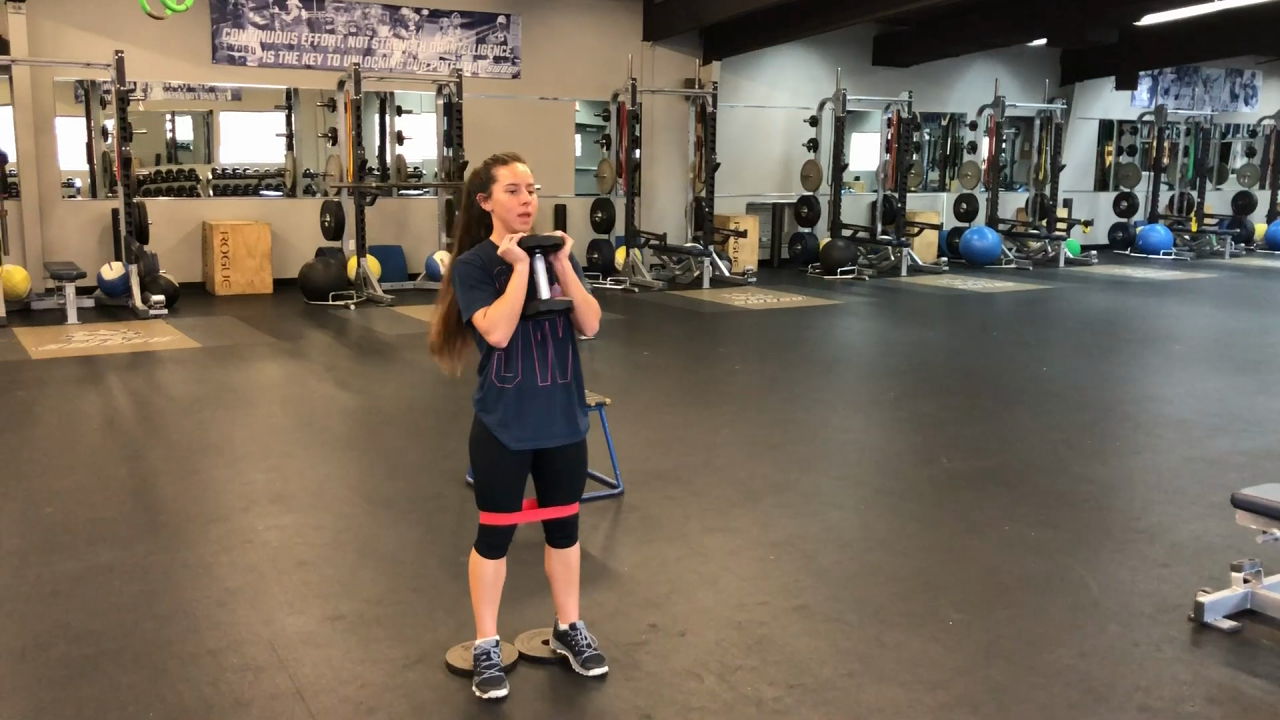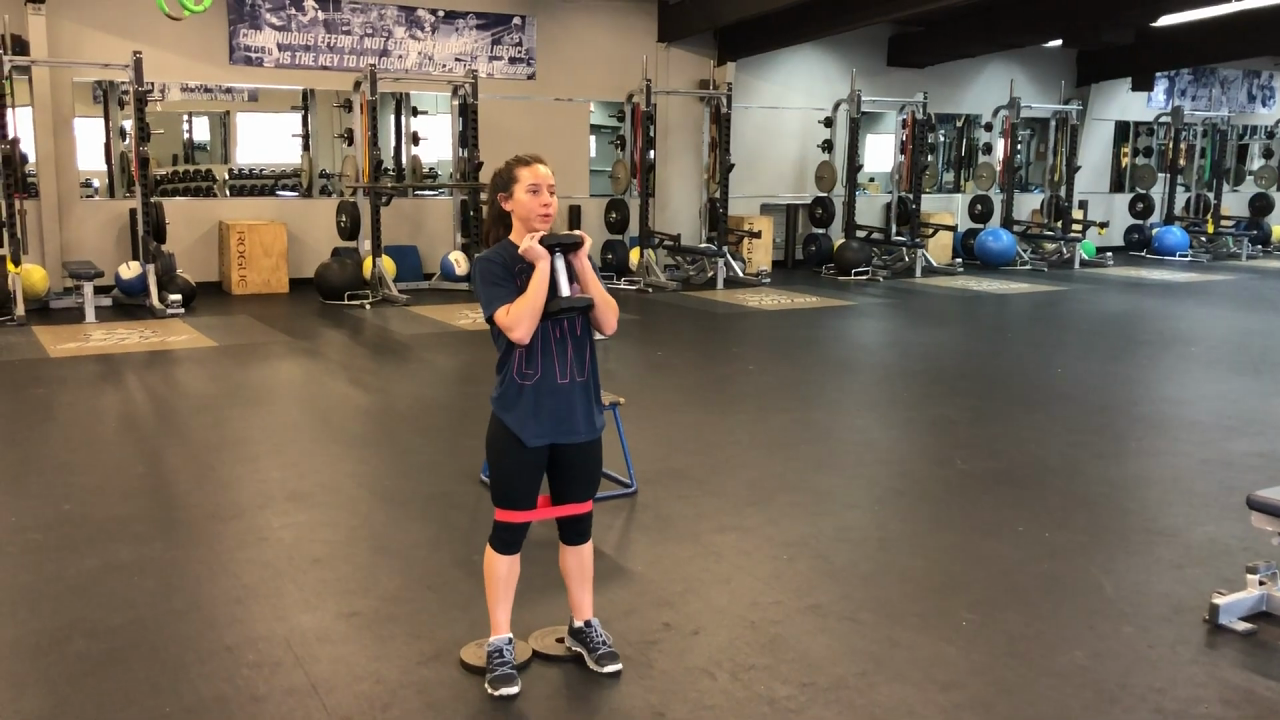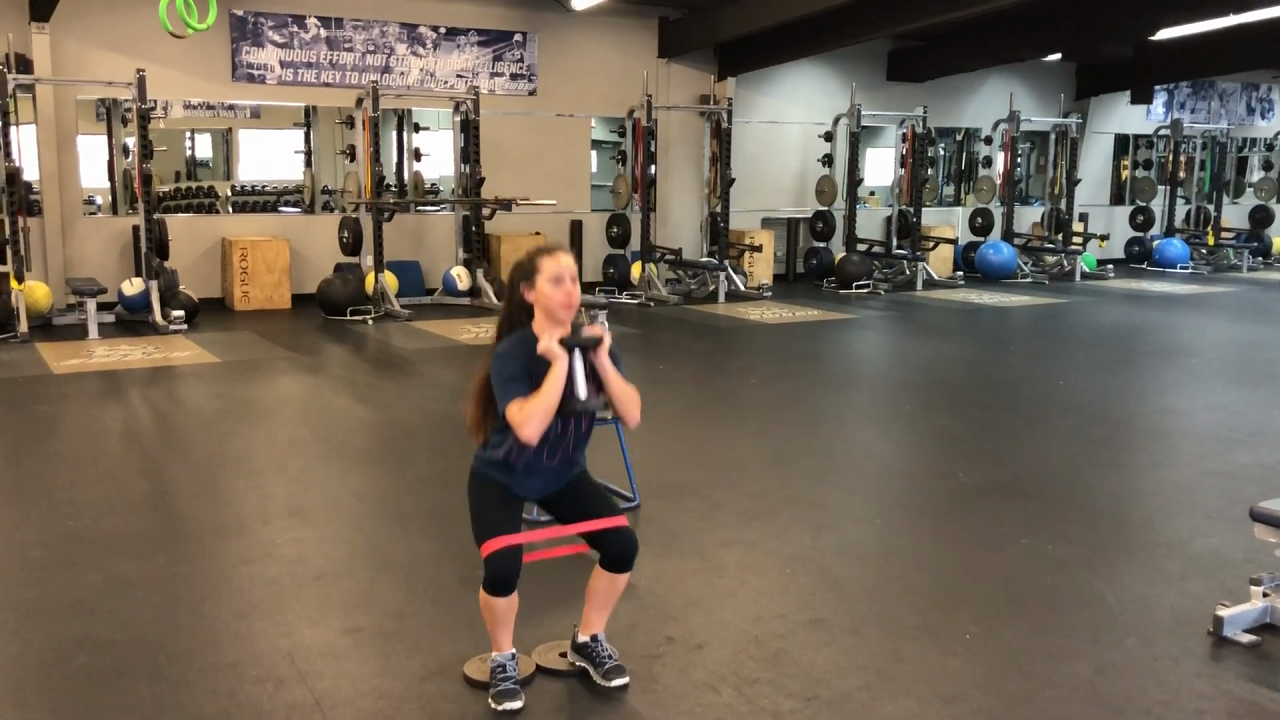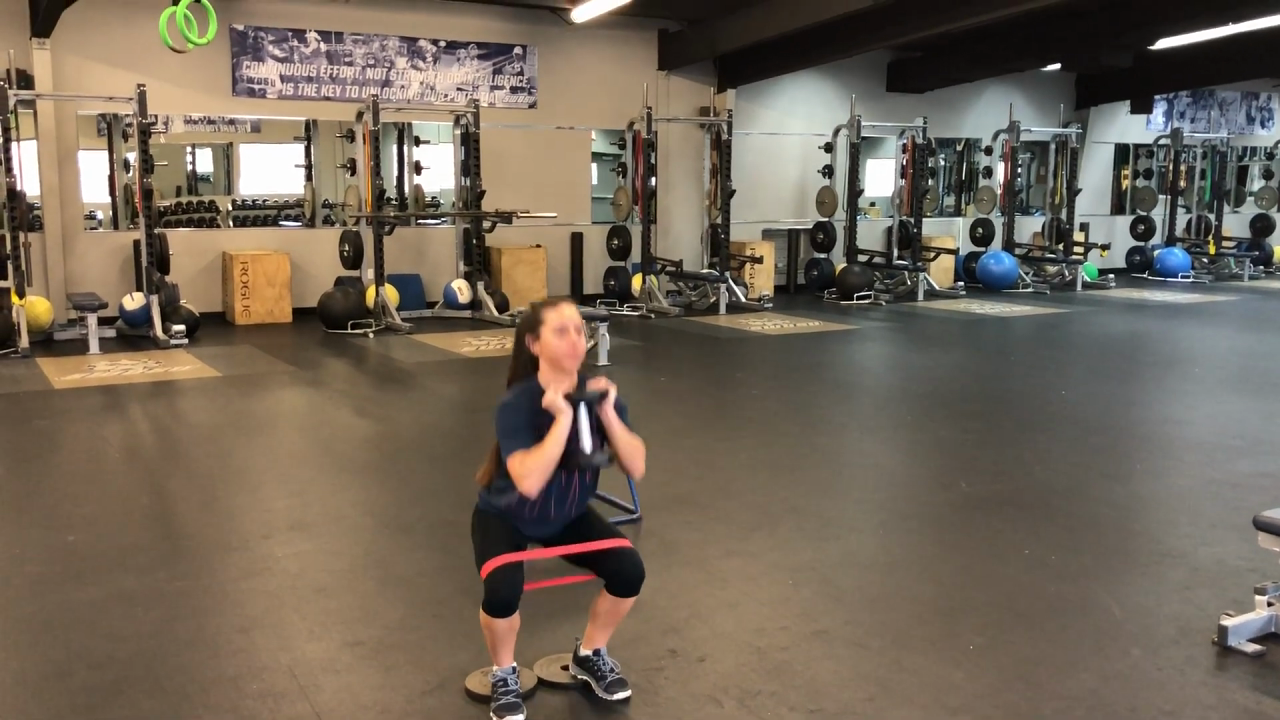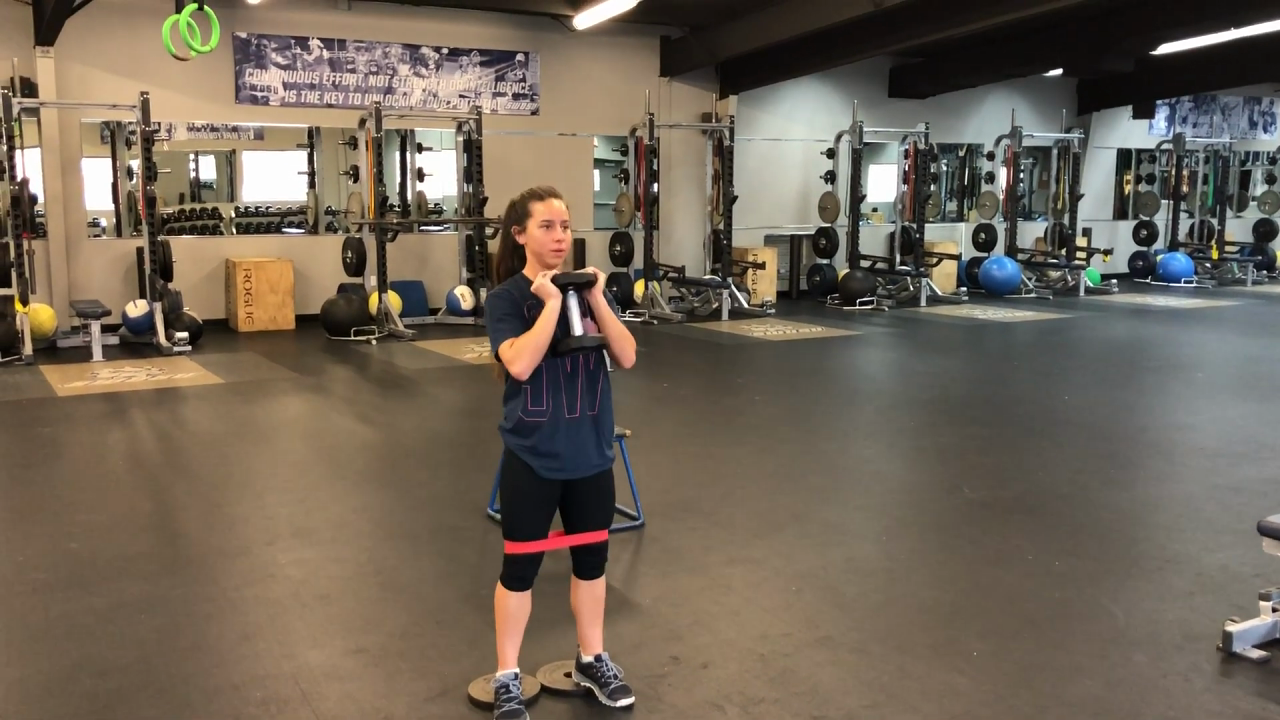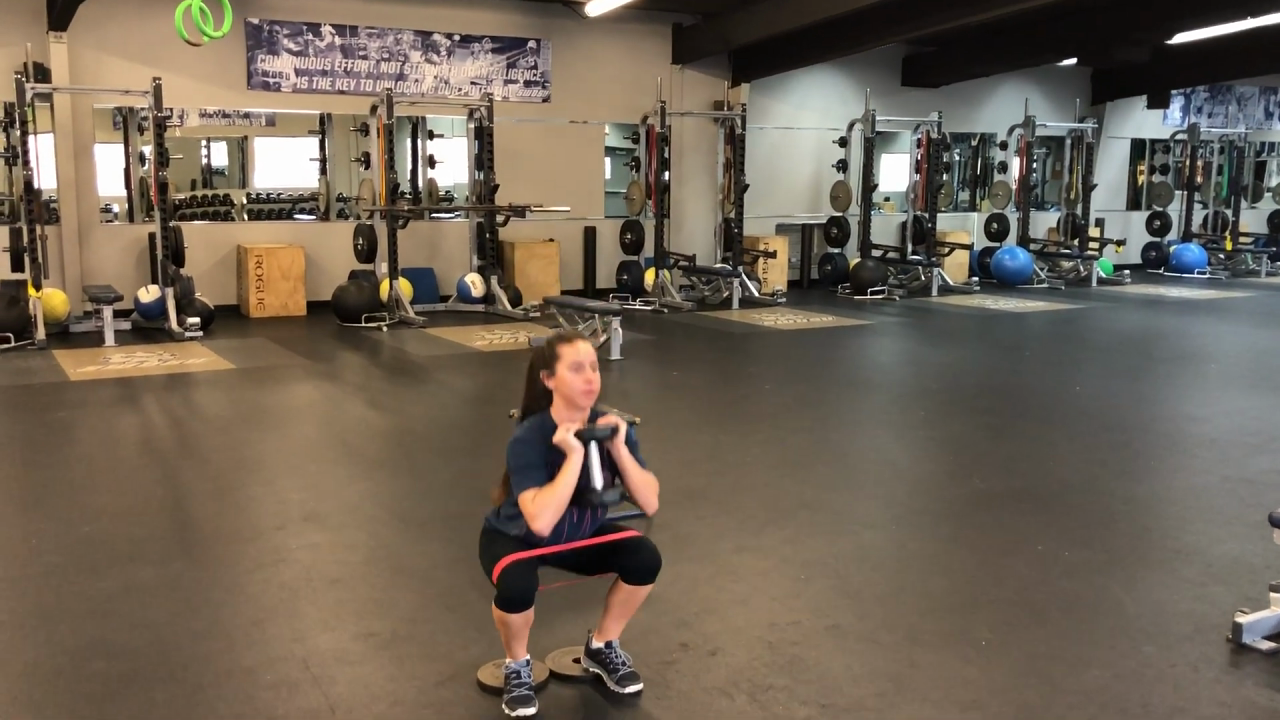
dt=0.7s
person 1, frame 1
left shoulder: (557, 254)
right shoulder: (473, 264)
left elbow: (589, 324)
right elbow: (497, 331)
left wrist: (561, 264)
right wrist: (520, 266)
left hip: (563, 419)
right hip: (502, 424)
left knee: (563, 526)
right knee: (496, 533)
left ankle: (569, 628)
right ankle: (486, 645)
person 1, frame 2
left shoulder: (573, 251)
right shoulder: (492, 263)
left elbow: (608, 324)
right elbow: (518, 328)
left wrist: (580, 264)
right wrist: (541, 264)
left hip: (579, 416)
right hip: (520, 422)
left knee: (577, 524)
right knee: (510, 530)
left ankle: (584, 626)
right ankle: (500, 643)
person 1, frame 3
left shoulder: (591, 342)
right shoulder: (511, 354)
left elbow: (632, 415)
right elbow: (528, 430)
left wrist: (602, 360)
right wrist: (558, 364)
left hip: (564, 475)
right hip: (502, 479)
left knee: (622, 545)
right knee: (503, 567)
left ankle: (588, 641)
right ankle: (503, 661)
person 1, frame 4
left shoulder: (597, 396)
right shoulder: (517, 405)
left elbow: (637, 468)
right elbow: (529, 483)
left wrist: (609, 414)
right wrist: (562, 419)
left hip: (569, 516)
right hip: (507, 519)
left knee: (628, 572)
right knee: (503, 591)
left ankle: (590, 655)
right ankle: (503, 675)
person 1, frame 5
left shoulder: (588, 287)
right shoulder: (507, 298)
left elbow: (626, 358)
right elbow: (519, 364)
left wrist: (596, 300)
right wrist: (553, 303)
left hip: (591, 452)
right hip: (532, 455)
left knee: (591, 556)
right knee: (521, 566)
left ankle: (592, 662)
person 1, frame 6
left shoulder: (610, 427)
right shoulder: (529, 440)
left elbow: (649, 503)
right elbow: (541, 522)
left wrist: (619, 449)
right wrist: (575, 455)
left hip: (579, 534)
right hip: (514, 537)
left knee: (645, 559)
right knee: (517, 587)
left ankle: (602, 646)
right ankle: (517, 667)
